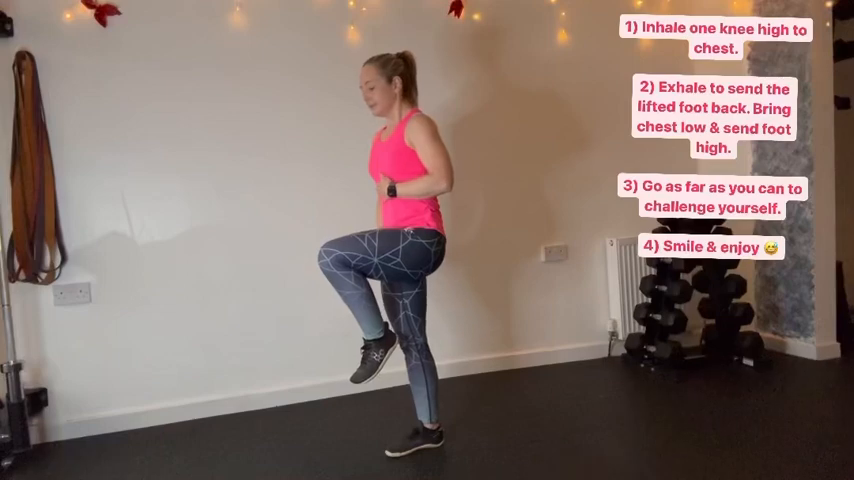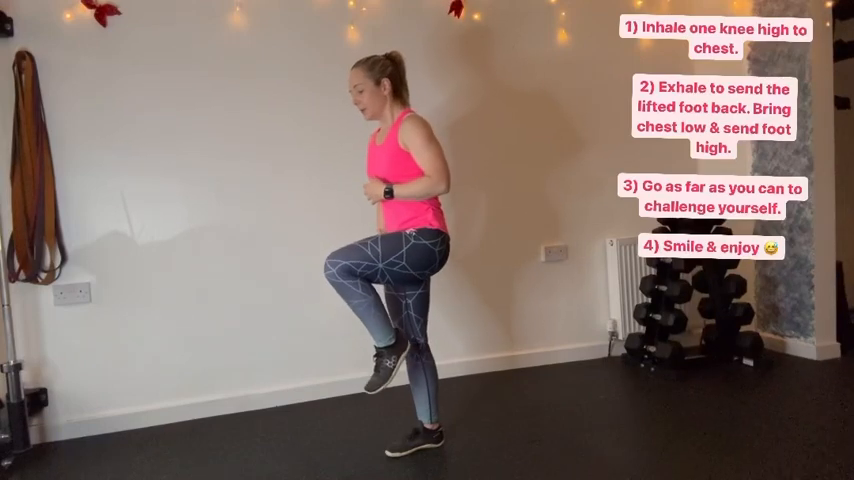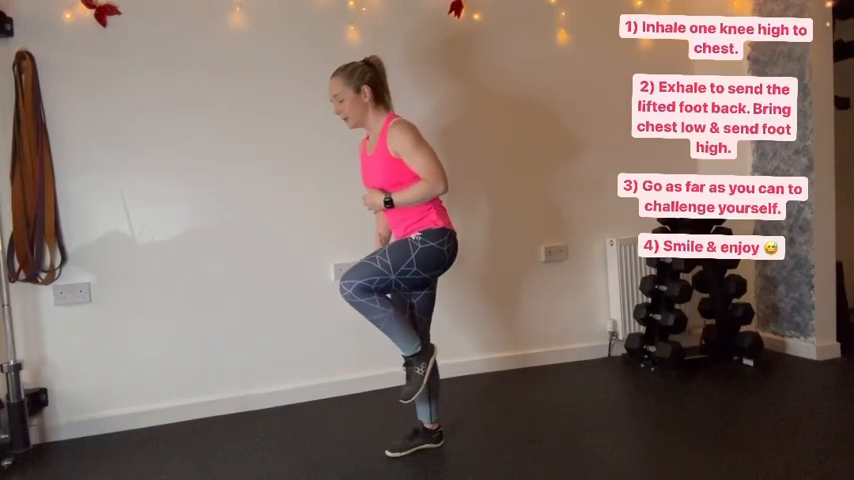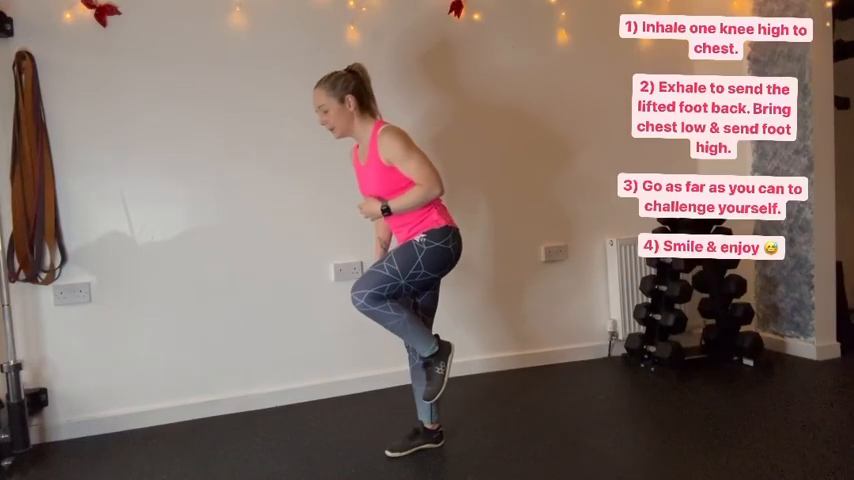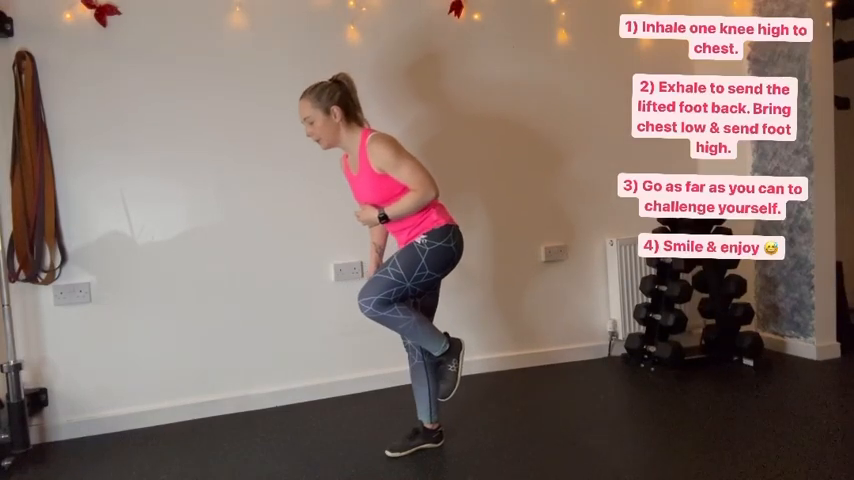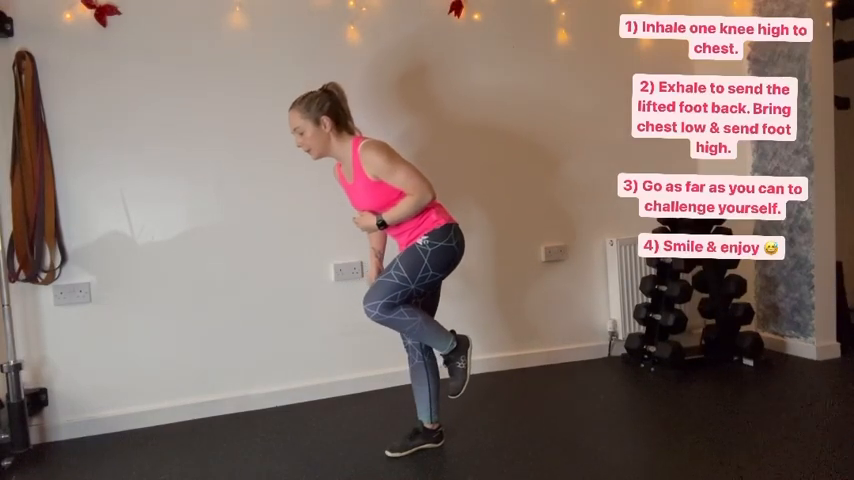
dt=0.4s
person 1, frame 1
left shoulder: (418, 125)
right shoulder: (381, 137)
left elbow: (442, 180)
left wrist: (393, 189)
right wrist: (374, 256)
left hip: (420, 241)
right hip: (400, 247)
left knee: (332, 255)
right knee: (412, 342)
left ankle: (377, 338)
right ankle: (429, 428)
person 1, frame 2
left shoulder: (411, 126)
right shoulder: (377, 138)
left elbow: (439, 181)
left wrist: (387, 191)
right wrist: (376, 260)
left hip: (424, 241)
right hip: (405, 247)
left knee: (337, 265)
right knee: (412, 341)
left ankle: (388, 345)
right ankle: (429, 429)
person 1, frame 3
left shoulder: (398, 131)
right shoulder: (366, 145)
left elbow: (437, 183)
left wrist: (385, 199)
right wrist: (380, 256)
left hip: (432, 240)
right hip: (411, 246)
left knee: (353, 284)
right knee: (413, 340)
left ankle: (418, 352)
right ankle: (429, 428)
person 1, frame 4
left shoulder: (388, 138)
right shoulder: (359, 152)
left elbow: (433, 186)
left wrist: (383, 207)
right wrist: (380, 259)
left hip: (435, 240)
right hip: (417, 247)
left knee: (364, 294)
right knee: (414, 342)
left ankle: (436, 350)
right ankle: (429, 428)
person 1, frame 5
left shoulder: (377, 146)
right shoulder: (348, 162)
left elbow: (427, 190)
left wrist: (380, 215)
right wrist: (375, 261)
left hip: (437, 239)
right hip: (417, 248)
left knee: (371, 300)
right knee: (414, 342)
left ankle: (446, 349)
right ankle: (429, 429)
person 1, frame 6
left shoulder: (369, 153)
right shoulder: (340, 170)
left elbow: (424, 193)
left wrist: (379, 220)
right wrist: (376, 261)
left hip: (438, 239)
right hip: (417, 248)
left knee: (378, 304)
right knee: (414, 341)
left ankle: (453, 347)
right ankle: (429, 428)
